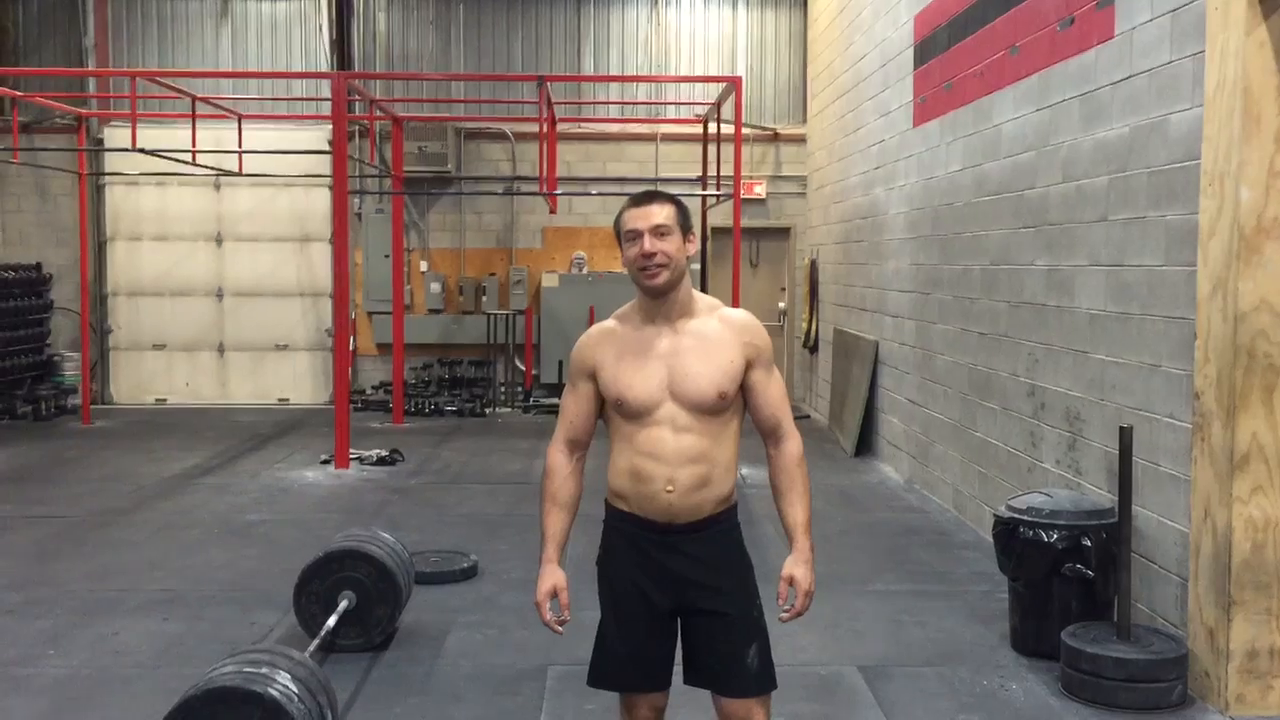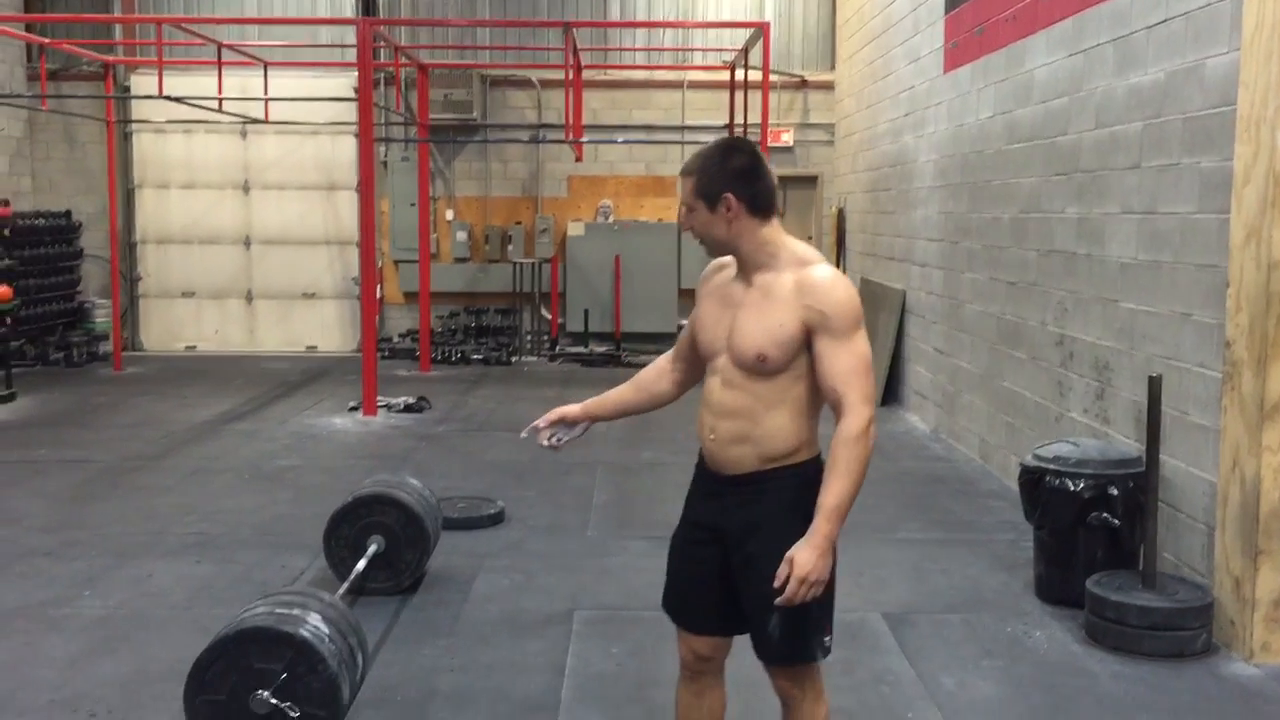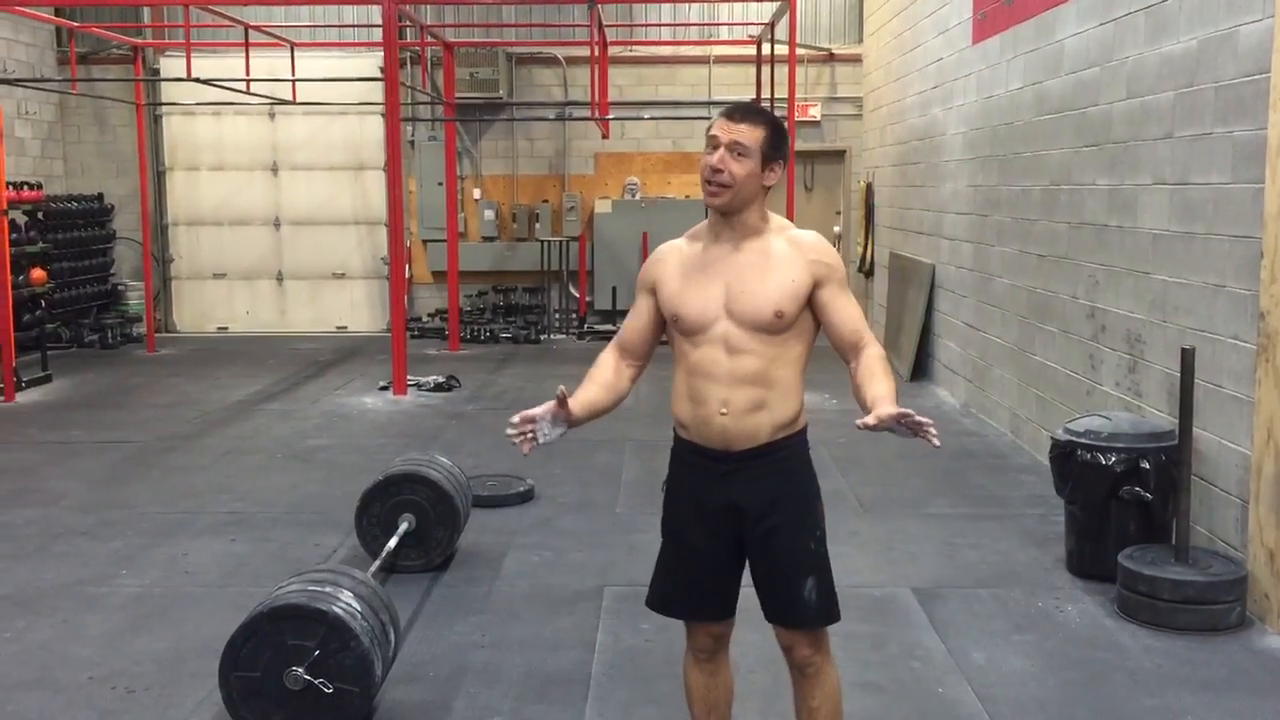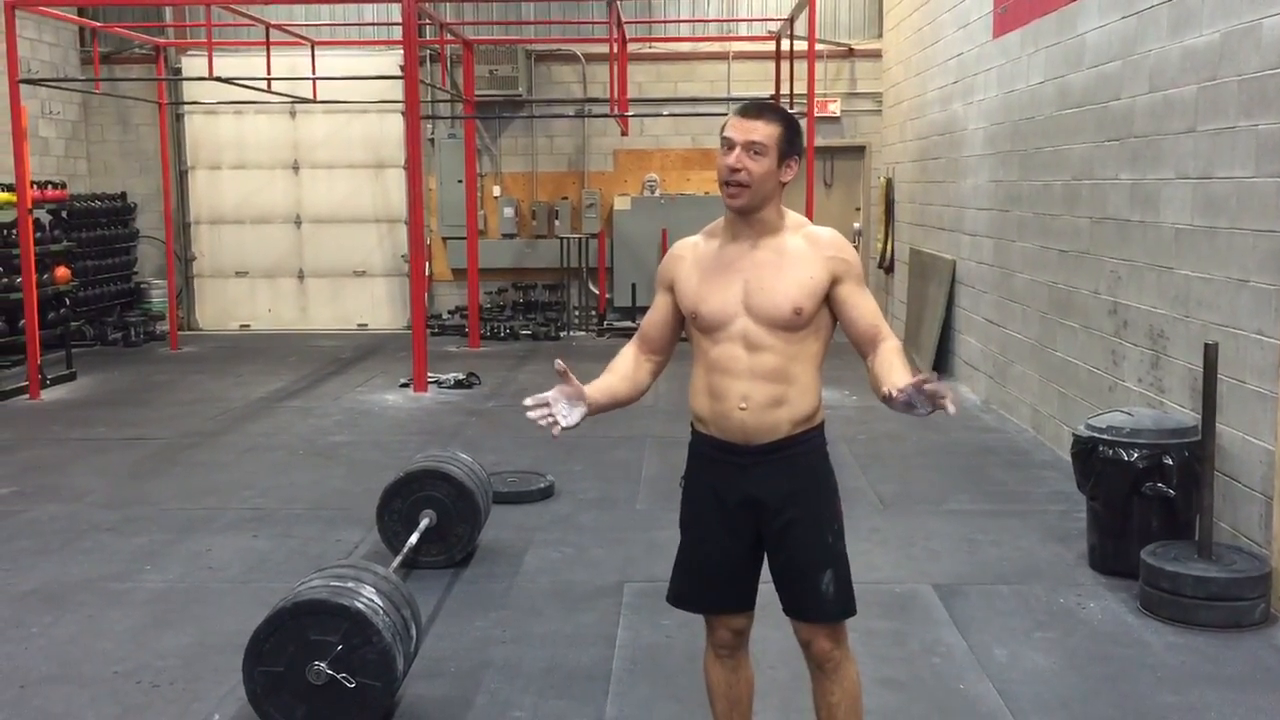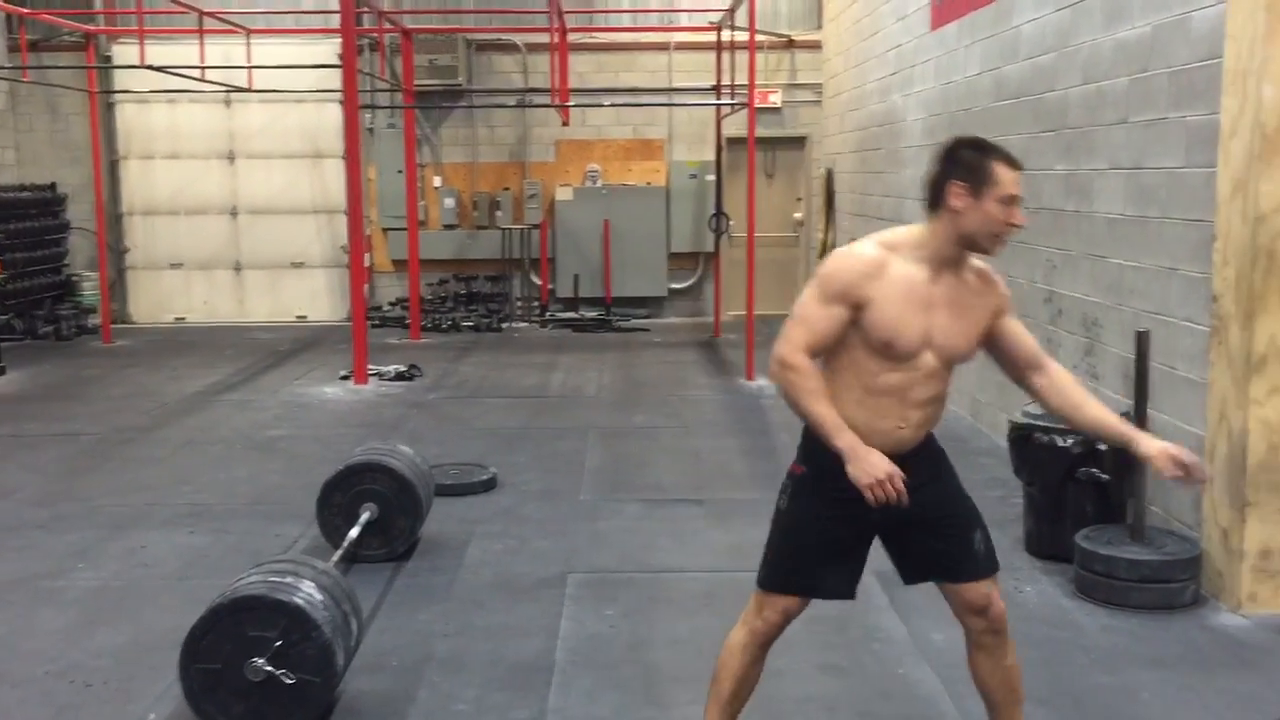
dt=1s
person 1, frame 1
left shoulder: (741, 332)
right shoulder: (597, 345)
left elbow: (783, 440)
right elbow: (566, 451)
left wrist: (800, 547)
right wrist: (551, 558)
left hip: (715, 543)
right hip: (630, 545)
person 1, frame 2
left shoulder: (821, 290)
right shoulder: (715, 277)
left elbow: (855, 419)
right elbow: (679, 369)
left wrist: (821, 536)
right wrist: (586, 411)
left hip: (782, 499)
right hip: (709, 490)
right knee: (697, 655)
person 1, frame 3
left shoulder: (809, 254)
right shoulder: (666, 261)
left elbow: (860, 347)
right elbow: (625, 356)
left wrist: (882, 405)
right wrist: (572, 410)
left hip: (779, 469)
right hip: (694, 471)
left knee: (805, 644)
right knee: (704, 636)
person 1, frame 4
left shoulder: (827, 251)
right shoulder: (684, 257)
left elbow: (878, 341)
right elbow: (647, 352)
left wrist: (902, 386)
right wrist: (593, 395)
left hip: (797, 465)
right hip: (713, 467)
left knee: (823, 640)
right knee: (724, 632)
person 1, frame 5
left shoulder: (985, 291)
right shoulder: (861, 267)
left elbow: (1042, 375)
right elbow: (788, 359)
left wrist: (1140, 441)
right wrist: (854, 455)
left hip: (919, 463)
right hip: (835, 464)
left knee: (986, 612)
right knee: (770, 612)
